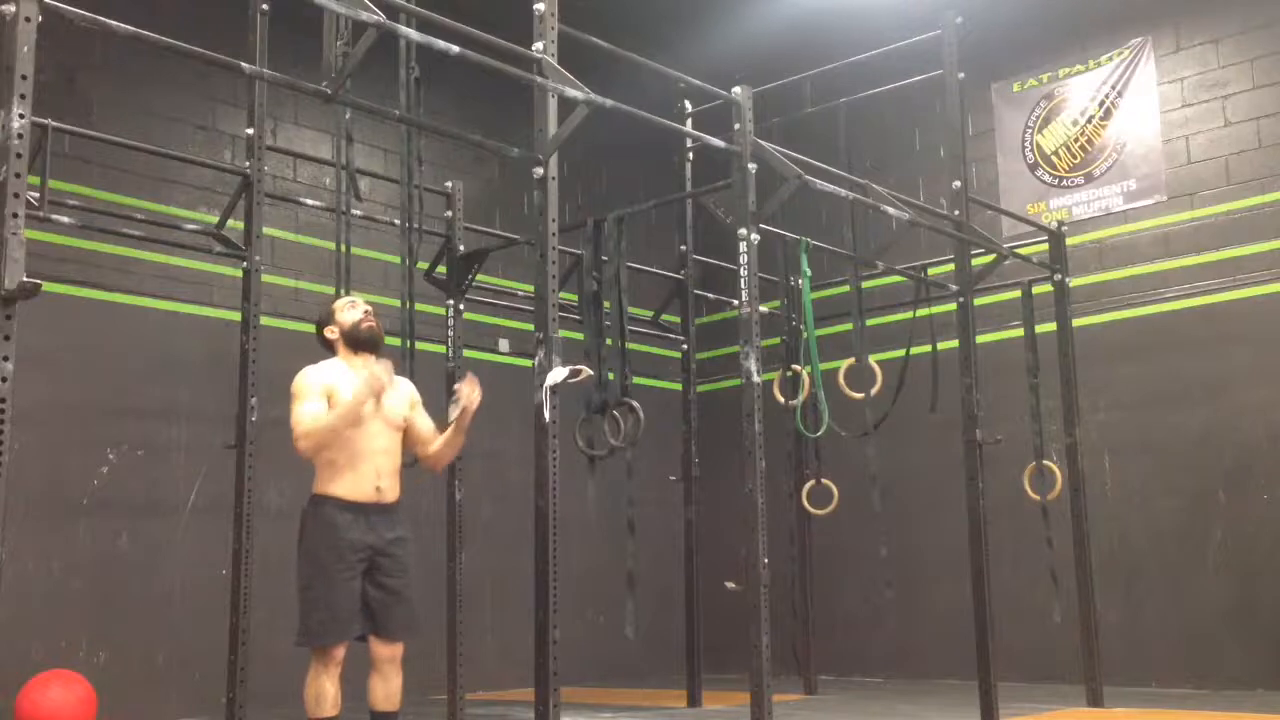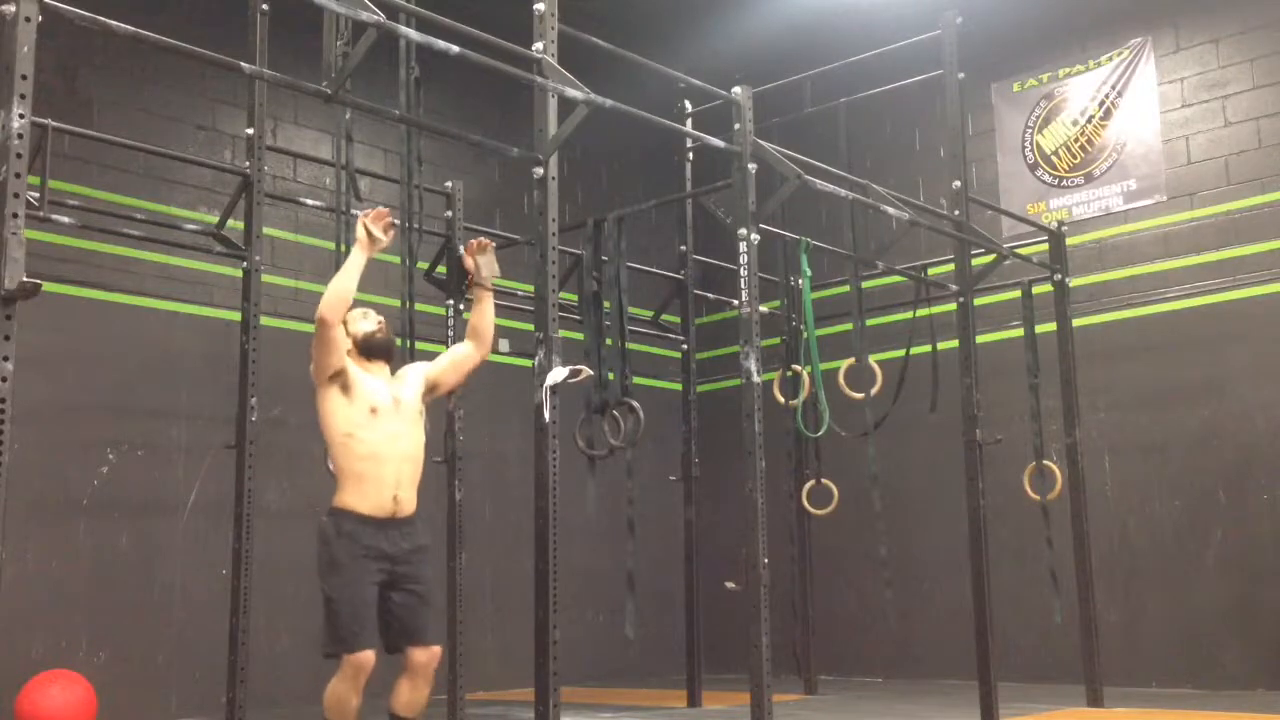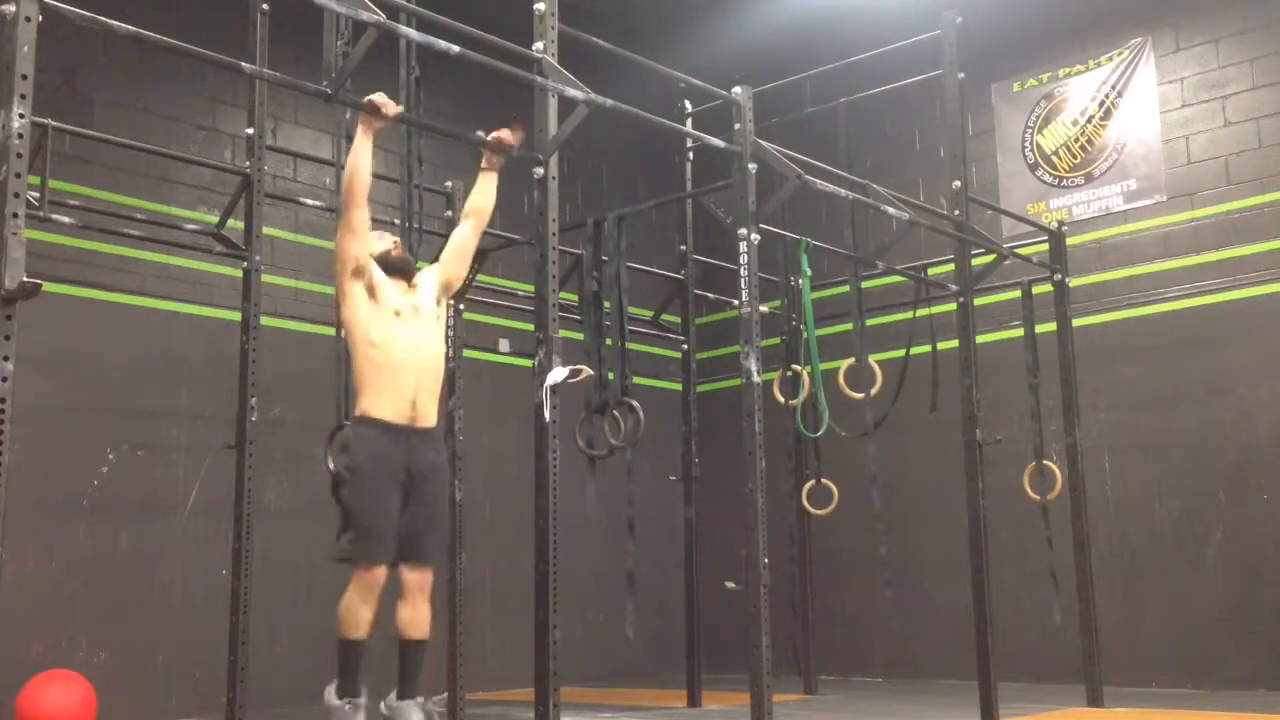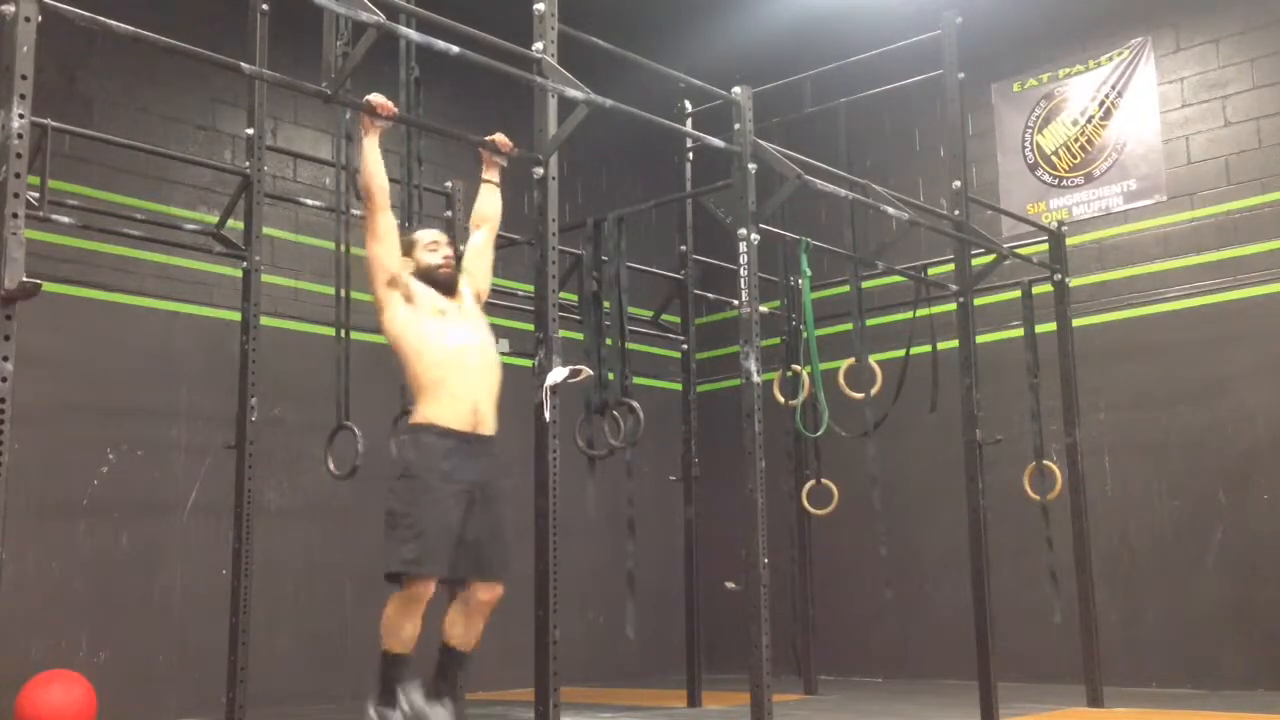
dt=0.5s
person 1, frame 1
left shoulder: (404, 389)
right shoulder: (316, 377)
left elbow: (435, 458)
right elbow: (306, 442)
left wrist: (461, 419)
right wrist: (361, 397)
left hip: (389, 525)
right hip: (335, 522)
left knee: (389, 650)
right knee: (330, 651)
person 1, frame 2
left shoulder: (416, 379)
right shoulder: (339, 379)
left elbow: (479, 344)
right elbow: (328, 315)
left wrist: (481, 280)
right wrist: (362, 250)
left hip: (407, 538)
right hip: (353, 537)
left knee: (424, 657)
right knee: (359, 659)
person 1, frame 3
left shoulder: (432, 286)
right shoulder: (360, 285)
left elbow: (473, 221)
right elbow: (353, 202)
left wrist: (491, 165)
right wrist: (366, 129)
left hip: (426, 449)
right hip: (376, 442)
left knee: (418, 579)
right knee: (371, 571)
person 1, frame 4
left shoulder: (470, 297)
right shoulder: (400, 294)
left elbow: (485, 229)
right elbow: (379, 207)
left wrist: (490, 170)
right wrist: (372, 135)
left hip: (484, 454)
right hip: (434, 449)
left knee: (484, 590)
right knee: (417, 584)
